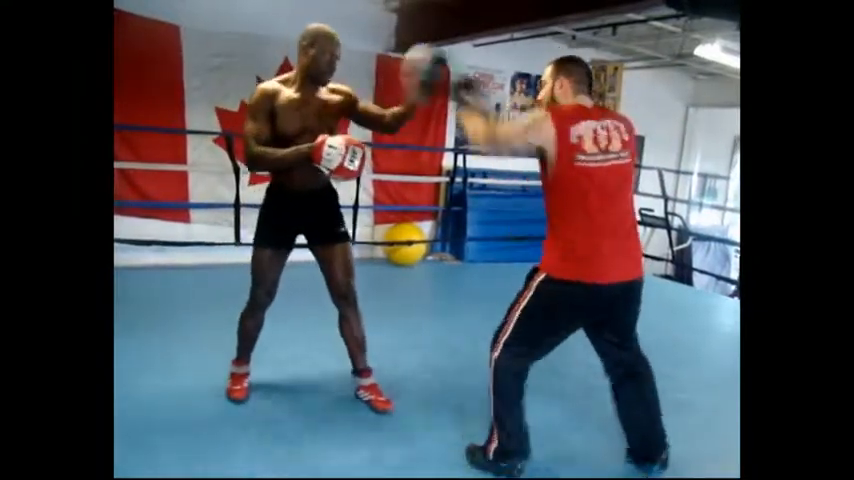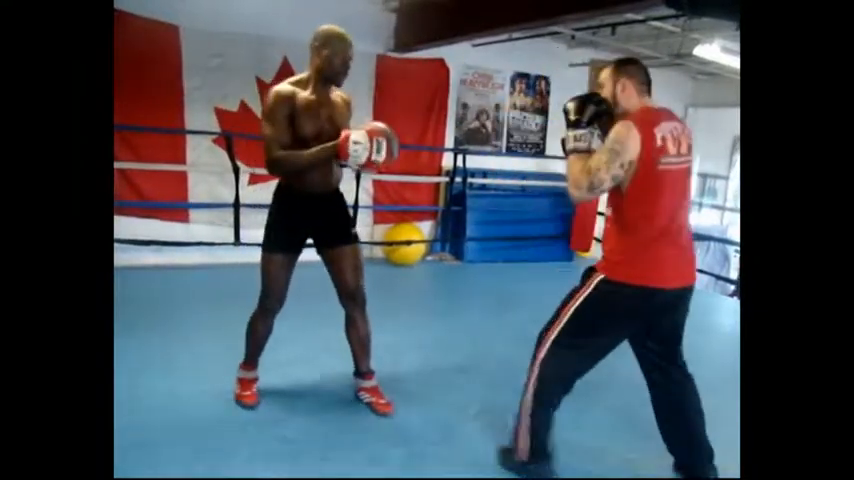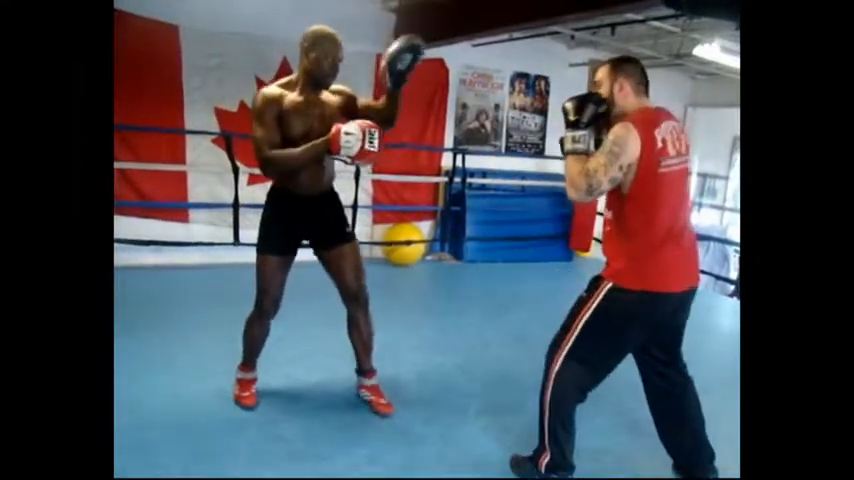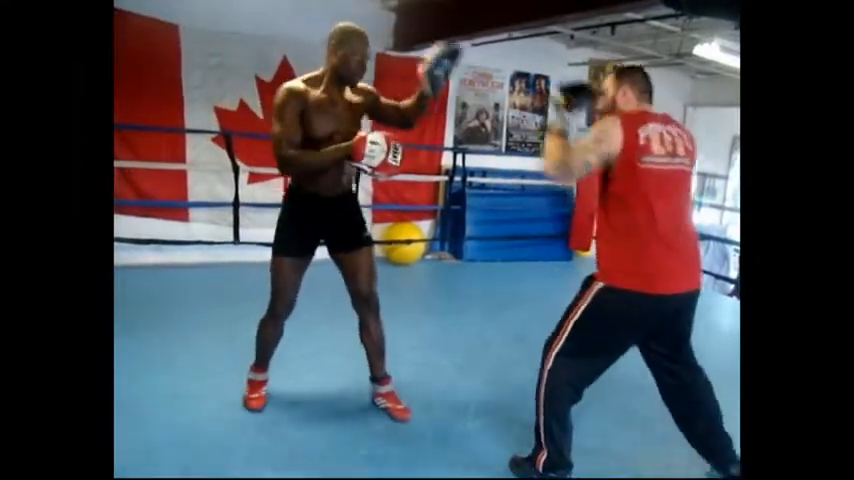
dt=0.5s
person 1, frame 1
left shoulder: (550, 123)
right shoulder: (623, 126)
left elbow: (486, 137)
left wrist: (464, 97)
left hip: (571, 273)
right hip: (626, 272)
left knee: (509, 351)
right knee: (626, 359)
person 1, frame 2
left shoulder: (629, 130)
right shoulder: (676, 127)
left elbow: (583, 188)
left wrist: (578, 134)
right wrist: (600, 131)
left hip: (628, 277)
right hip: (676, 277)
left knee: (555, 352)
right knee: (668, 369)
person 1, frame 3
left shoulder: (629, 131)
right shoulder: (671, 126)
left elbow: (582, 190)
left wrist: (576, 134)
right wrist: (597, 131)
left hip: (635, 282)
right hip: (681, 279)
left knee: (567, 364)
right knee: (668, 371)
person 1, frame 4
left shoulder: (616, 127)
right shoulder: (681, 135)
left elbow: (560, 168)
left wrist: (557, 123)
left hip: (627, 284)
right hip: (683, 282)
left knee: (561, 362)
right knee: (680, 369)
person 2, frame 1
left shoulder: (339, 97)
right shoulder: (267, 95)
left elbow: (388, 123)
right elbow: (253, 156)
left wrist: (417, 95)
right wrist: (308, 151)
left hip: (323, 202)
right hip: (281, 202)
left knee: (346, 295)
right knee: (260, 297)
left ankle: (364, 379)
right ankle: (241, 369)
person 2, frame 2
left shoulder: (343, 101)
right shoulder: (284, 96)
right elbow: (275, 161)
left wrist: (368, 143)
right wrist: (335, 148)
left hip: (332, 204)
right hip: (291, 205)
left knee: (354, 296)
right knee: (271, 303)
left ankle: (365, 380)
right ankle: (248, 374)
person 2, frame 3
left shoulder: (339, 97)
right shoulder: (272, 99)
left elbow: (384, 118)
right elbow: (268, 162)
left wrist: (394, 86)
right wrist: (327, 143)
left hip: (326, 206)
right hip: (284, 208)
left knee: (357, 296)
right knee: (267, 306)
left ankle: (367, 379)
right ankle: (246, 374)
person 2, frame 4
left shoulder: (361, 96)
right shoulder: (294, 94)
left elbow: (404, 117)
right elbow: (286, 161)
left wrist: (426, 91)
right wrist: (349, 149)
left hip: (344, 207)
right hip: (302, 208)
left knee: (367, 301)
right knee: (280, 307)
left ankle: (382, 386)
right ankle: (258, 376)
